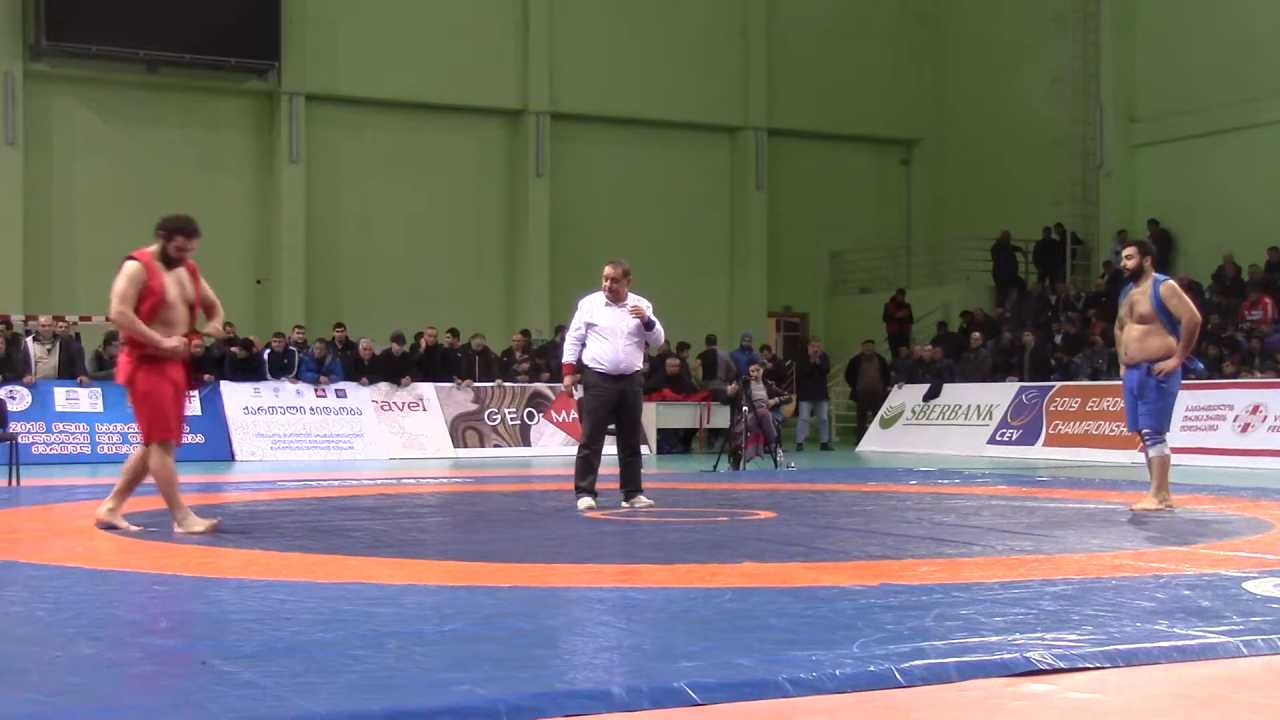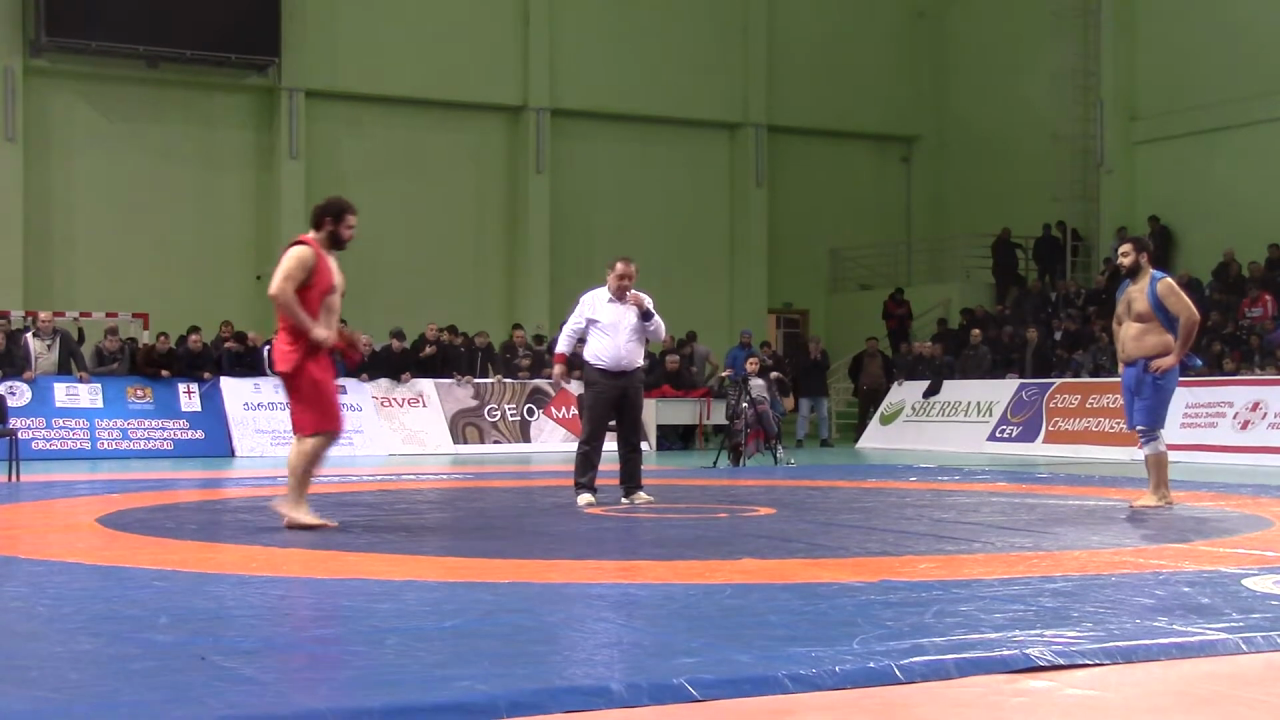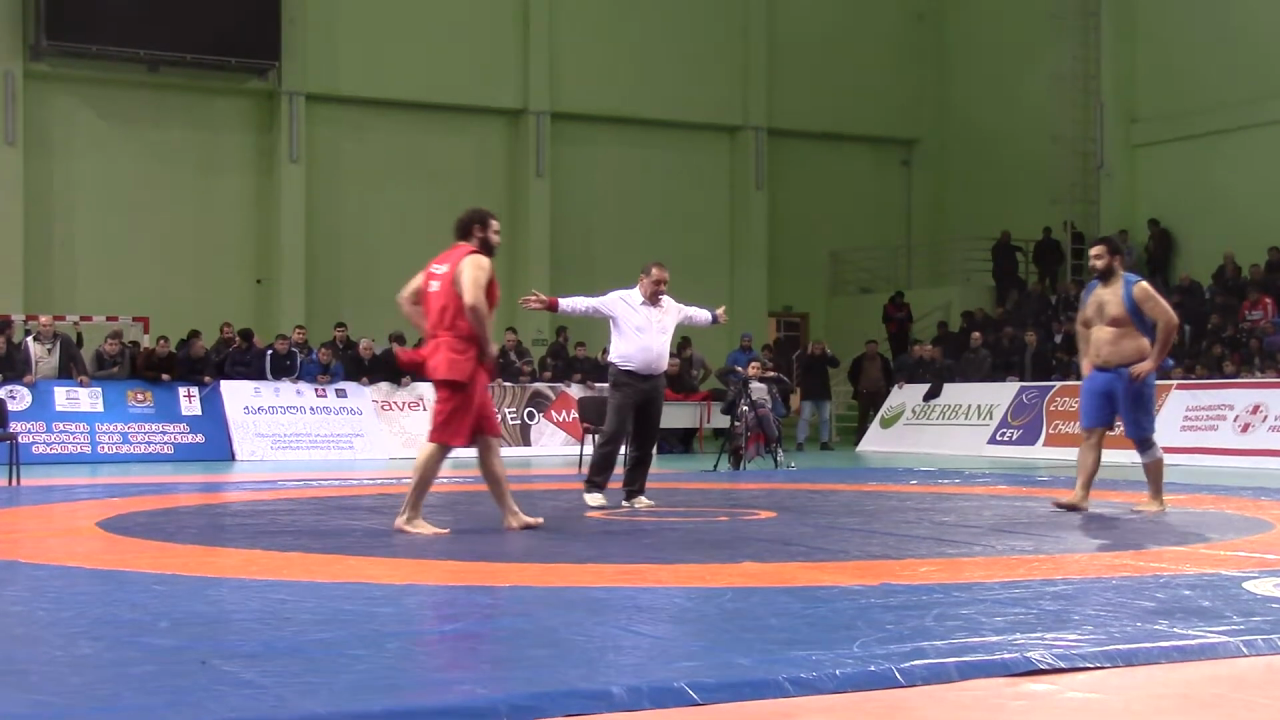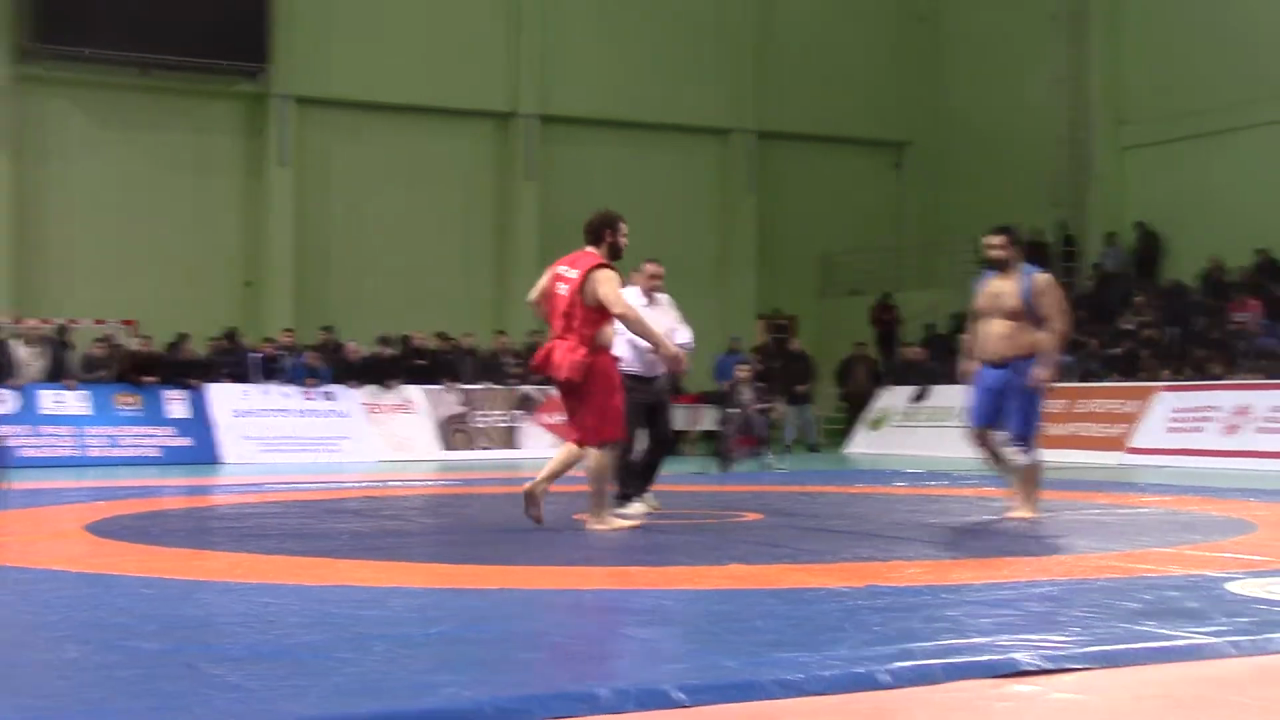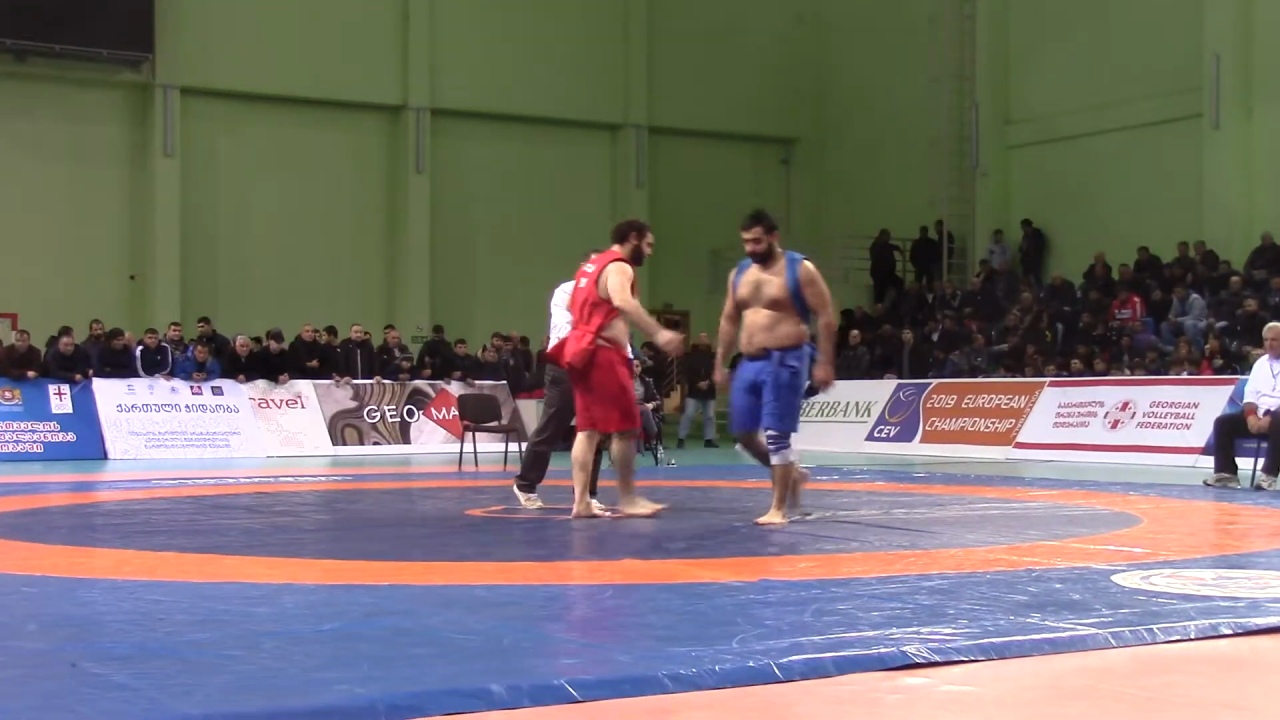
dt=1s
person 1, frame 1
left shoulder: (189, 272)
right shoulder: (138, 268)
left elbow: (214, 305)
right elbow: (119, 313)
left wrist: (215, 325)
right wrist: (160, 341)
left hip: (177, 365)
right hip: (148, 364)
left knee: (155, 445)
right knee: (161, 441)
left ankle: (111, 508)
right ankle: (182, 517)
person 1, frame 2
left shoulder: (326, 256)
right shoulder: (304, 252)
right elbow: (278, 292)
left wrist: (334, 330)
right wrist: (313, 330)
left hip: (313, 353)
right hip: (302, 354)
left knee: (308, 433)
right knee: (326, 429)
left ankle: (293, 505)
right ankle: (293, 500)
person 1, frame 3
left shoulder: (440, 262)
right shoulder: (476, 260)
left elbow: (406, 298)
right elbow: (473, 303)
left wrist: (430, 333)
right wrist: (488, 343)
left hip: (445, 354)
right hip: (462, 359)
left knee: (489, 437)
right knee: (444, 439)
left ankle: (511, 513)
right ankle: (409, 515)
person 1, frame 4
left shoulder: (564, 264)
right shoulder: (600, 272)
left elbow: (536, 298)
right elbow: (623, 312)
right wrist: (663, 344)
left hip: (565, 358)
right hip: (589, 361)
left knee: (584, 439)
right knee: (604, 440)
left ankle: (539, 484)
right ankle: (600, 514)
person 1, frame 5
left shoulder: (595, 265)
right shoulder: (619, 267)
left elbow: (572, 306)
right elbow: (623, 303)
right wrist: (658, 333)
left hip: (587, 354)
right hip: (603, 355)
left knee: (589, 429)
right knee: (625, 426)
left ankle: (581, 502)
right ankle: (629, 499)
person 2, frame 1
left shoulder: (1163, 287)
right shoulder: (1127, 292)
left elbow: (1193, 319)
right elbow: (1119, 328)
left wrist: (1178, 358)
right wrist: (1123, 361)
left hip: (1156, 373)
right hip: (1132, 373)
left knee: (1154, 433)
right knee: (1144, 434)
left ankle: (1157, 495)
right ankle: (1163, 493)
person 2, frame 2
left shoulder: (1161, 284)
right shoulder: (1124, 288)
left elbow: (1191, 317)
right elbow: (1117, 325)
left wrist: (1176, 355)
right wrist: (1122, 359)
left hip: (1155, 369)
right hip: (1131, 370)
left knee: (1146, 430)
right knee: (1149, 432)
left ankle: (1156, 493)
right ankle: (1163, 490)
person 2, frame 3
left shoulder: (1136, 289)
right shoulder: (1090, 291)
left elbow: (1169, 320)
right elbow: (1082, 327)
left wrist: (1154, 361)
right wrist: (1085, 359)
left hip: (1129, 375)
right hip: (1097, 376)
left knee: (1141, 438)
right knee: (1090, 434)
left ankle: (1156, 498)
right ankle: (1080, 495)
person 2, frame 4
left shoulder: (1037, 281)
right shoulder: (983, 283)
left elbow: (1059, 324)
left wrist: (1046, 365)
right wrist: (971, 358)
left hip: (1023, 370)
right hip: (989, 370)
left knee: (1021, 438)
right knee: (979, 431)
left ankle: (1027, 502)
right ankle: (1014, 477)
person 2, frame 5
left shoulder: (799, 269)
right shoulder: (738, 273)
left elbow: (826, 315)
right elbow: (728, 320)
left wrist: (824, 362)
right wrist: (720, 363)
left hip: (785, 363)
right hip: (748, 364)
left knee: (777, 435)
right knee: (742, 433)
left ankle: (780, 508)
right ankle: (791, 476)
person 3, frame 1
left shoulder: (641, 305)
right shoulder: (589, 303)
left elbow: (658, 340)
right elbow: (574, 339)
left wrist: (647, 321)
right wrist: (569, 371)
left hip: (631, 381)
right hip: (598, 380)
left knee: (631, 441)
right knee: (591, 440)
left ankle: (632, 493)
right ankle: (585, 492)
person 3, frame 2
left shoulder: (642, 301)
right shoulder: (592, 299)
left elbow: (658, 335)
right elbow: (571, 331)
left wrist: (645, 311)
right wrist: (560, 360)
left hip: (631, 377)
right hip: (599, 377)
left knee: (632, 437)
right knee: (591, 435)
left ankle: (632, 489)
right ankle: (584, 489)
person 3, frame 3
left shoulder: (670, 306)
right shoulder: (619, 300)
left elbow: (691, 314)
right elbow: (584, 305)
left wrist: (714, 316)
right wrist: (549, 304)
left hip: (655, 381)
right hip: (625, 379)
left knee: (645, 440)
right knee: (613, 434)
left ankle: (634, 493)
right ankle: (594, 488)
person 3, frame 4
left shoulder: (665, 302)
right shoulder: (624, 300)
left elbow: (679, 329)
right elbow: (634, 332)
left wrist: (682, 347)
left hip: (656, 380)
right hip: (627, 380)
left knee: (664, 436)
right knee: (625, 441)
left ankle: (640, 487)
right ankle: (626, 498)
person 3, frame 5
right shoulder: (567, 293)
right elbow: (563, 330)
right hip: (566, 372)
right knee: (549, 431)
left ankle: (587, 494)
right ankle: (525, 485)
